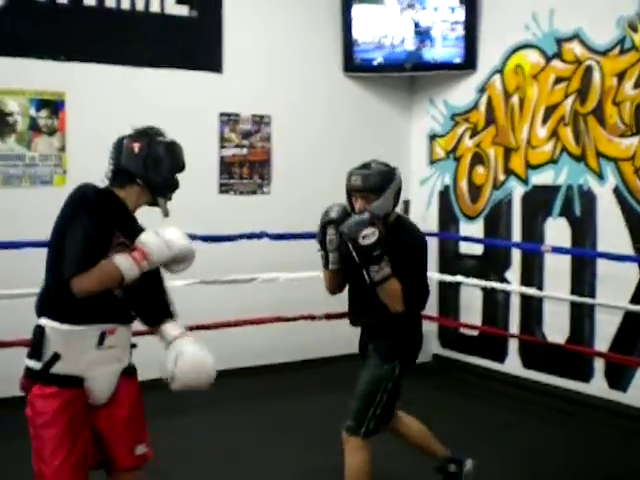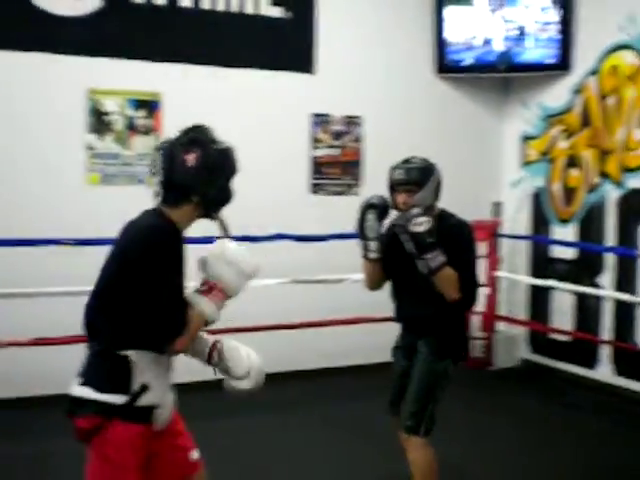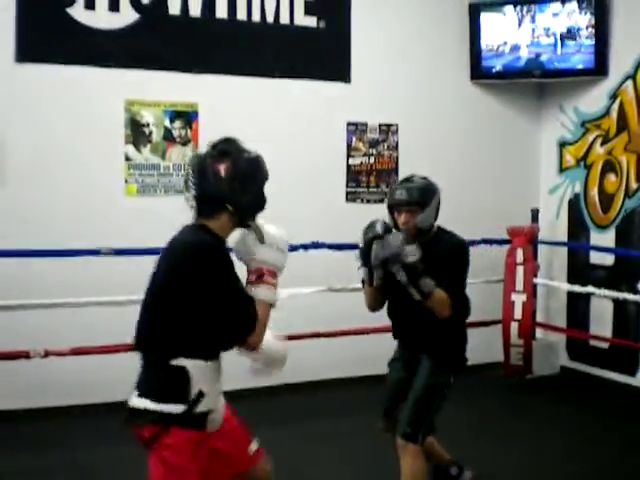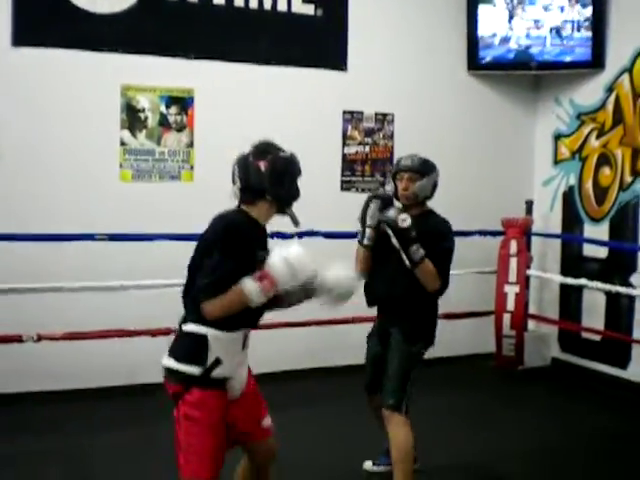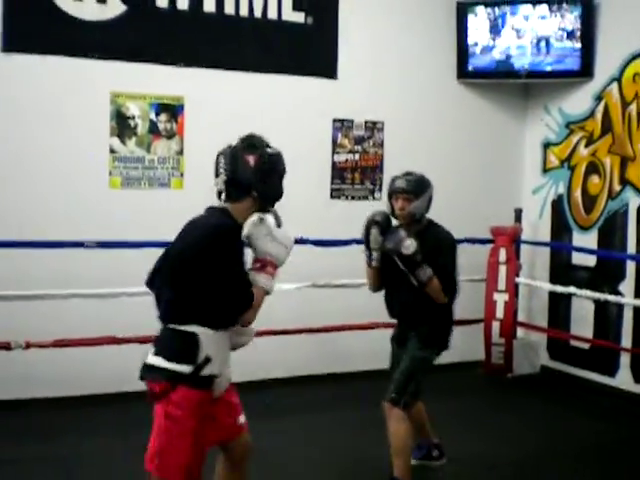
dt=0.4s
person 1, frame 1
left shoulder: (136, 233)
right shoulder: (86, 201)
left elbow: (154, 306)
right elbow: (82, 283)
left wrist: (180, 342)
right wrist: (146, 254)
left hip: (115, 370)
right hip: (61, 371)
person 1, frame 2
left shoulder: (161, 234)
right shoulder: (153, 236)
right elbow: (173, 338)
left wrist: (219, 352)
right wrist: (220, 288)
left hip: (148, 400)
right hip: (116, 404)
person 1, frame 3
left shoulder: (199, 244)
right shoulder: (202, 250)
right elbow: (251, 334)
right wrist: (266, 271)
left hip: (199, 403)
right hip: (173, 411)
person 1, frame 4
left shoulder: (254, 236)
right shoulder: (226, 230)
left elbow: (269, 299)
right elbow: (212, 308)
left wrist: (314, 285)
right wrist: (268, 280)
left hip: (230, 367)
right hip: (199, 371)
left knee: (263, 451)
person 1, frame 5
left shoulder: (215, 225)
right shoulder: (218, 232)
left elbow: (158, 282)
right elbow: (245, 314)
right wrist: (268, 262)
left hip: (205, 367)
right hip: (184, 371)
left knee: (238, 447)
person 2, frame 1
left shoulder: (409, 238)
right shoulder: (355, 230)
left elbow: (401, 304)
right elbow: (333, 287)
left wrist: (374, 256)
right wrist: (331, 246)
left hip: (396, 342)
right hip: (372, 337)
left knee: (354, 436)
right knee: (386, 416)
person 2, frame 2
left shoulder: (455, 230)
right shoulder: (397, 227)
left elbow: (456, 292)
right elbow: (374, 282)
left wrist: (427, 246)
right wrist: (371, 236)
left hip: (440, 338)
right hip: (410, 334)
left knee: (414, 431)
right knee: (401, 417)
person 2, frame 3
left shoulder: (451, 247)
right shoulder: (392, 244)
left elbow: (446, 310)
right elbow: (373, 304)
left wrist: (415, 273)
right wrist: (372, 260)
left hip: (440, 352)
right hip: (408, 348)
left knee: (407, 440)
right knee: (392, 423)
person 2, frame 4
left shoulder: (438, 228)
right shoulder: (391, 220)
left elbow: (435, 284)
right elbow: (364, 270)
left wrist: (409, 241)
right wrist: (370, 225)
left hip: (413, 325)
right hip: (384, 320)
left knee: (393, 408)
right knee: (375, 397)
right ankle: (400, 453)
person 2, frame 5
left shoulder: (440, 239)
right shoulder: (395, 234)
left elbow: (445, 295)
right elbow: (375, 285)
left wrist: (415, 263)
right wrist: (374, 246)
left hip: (429, 330)
right hip: (405, 326)
left knee: (393, 404)
right knee: (406, 395)
right ankle: (431, 448)
